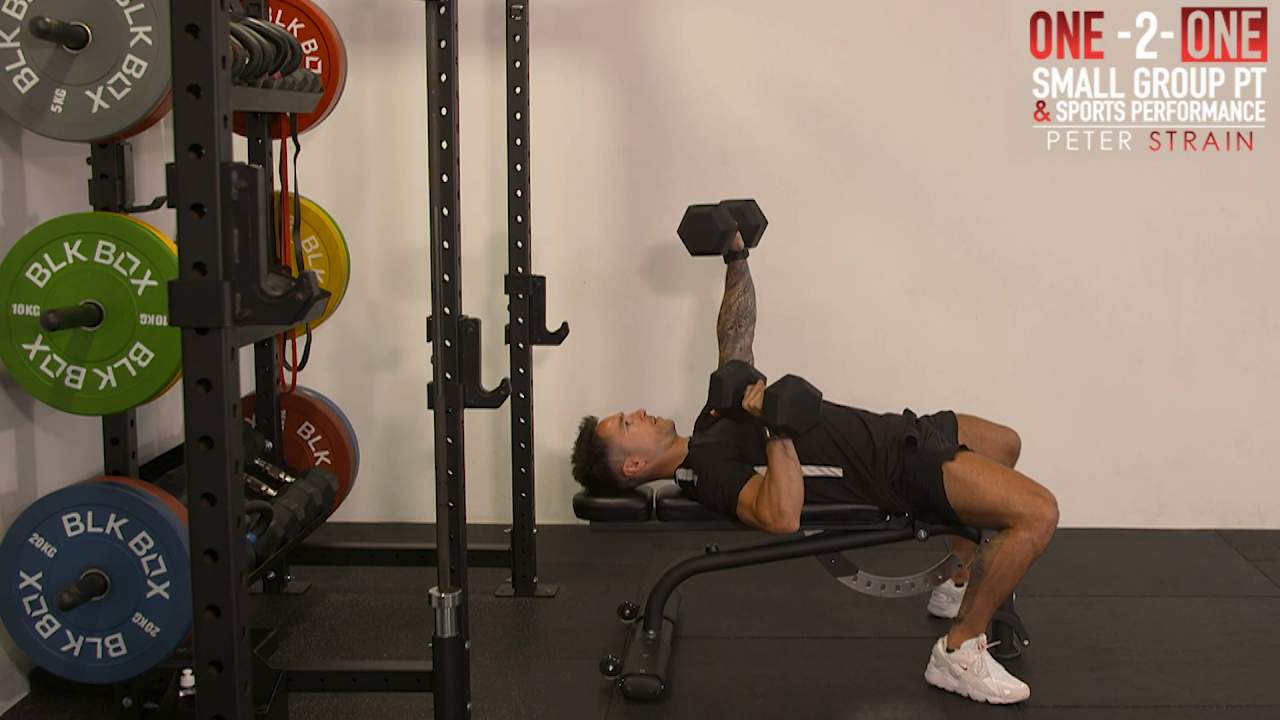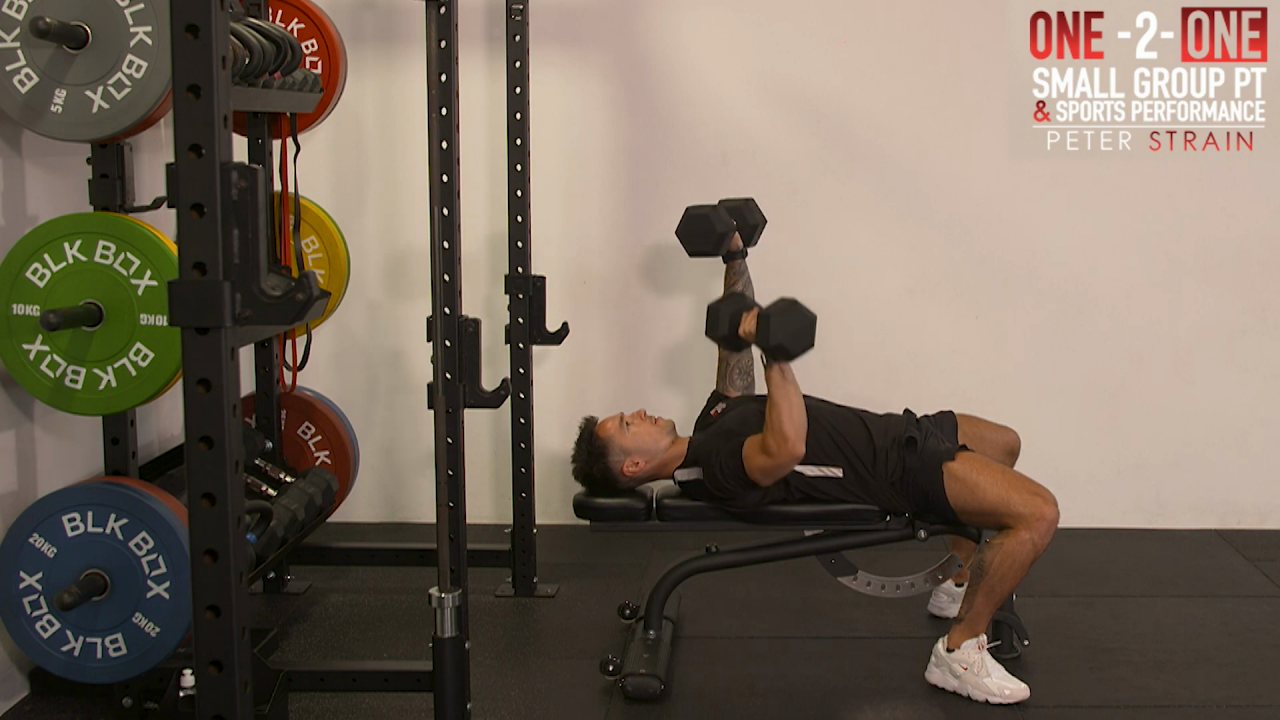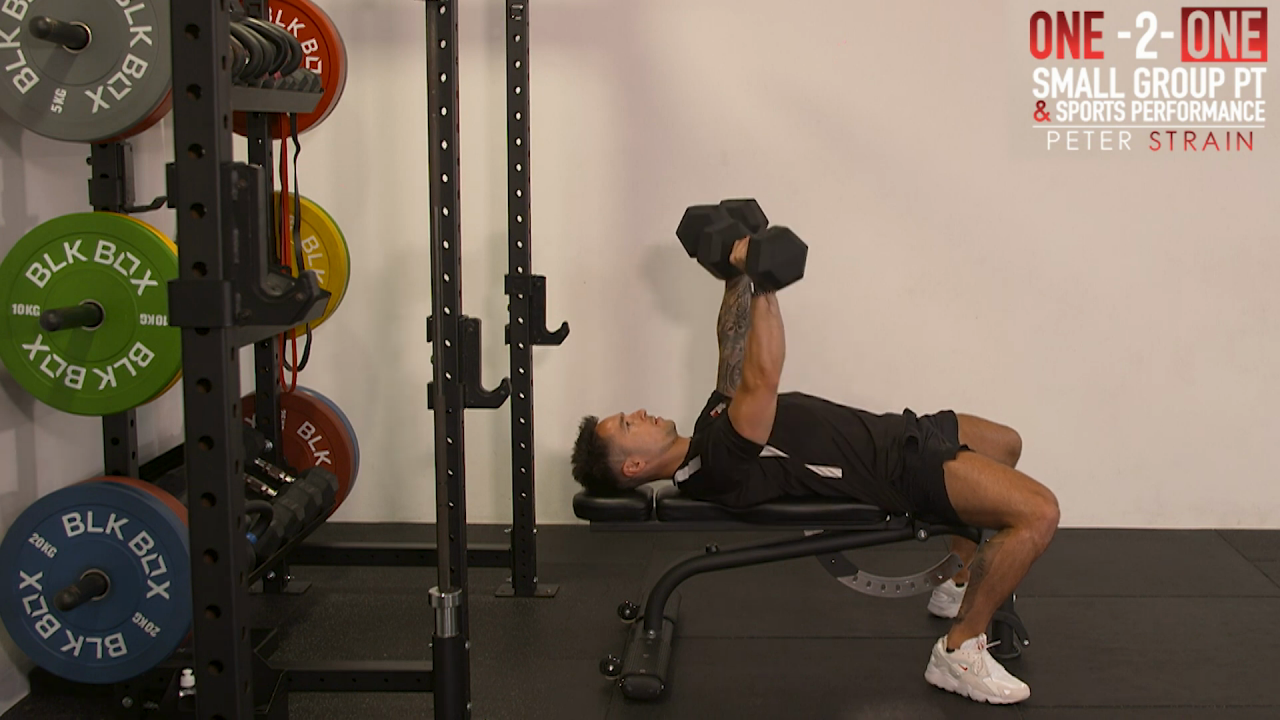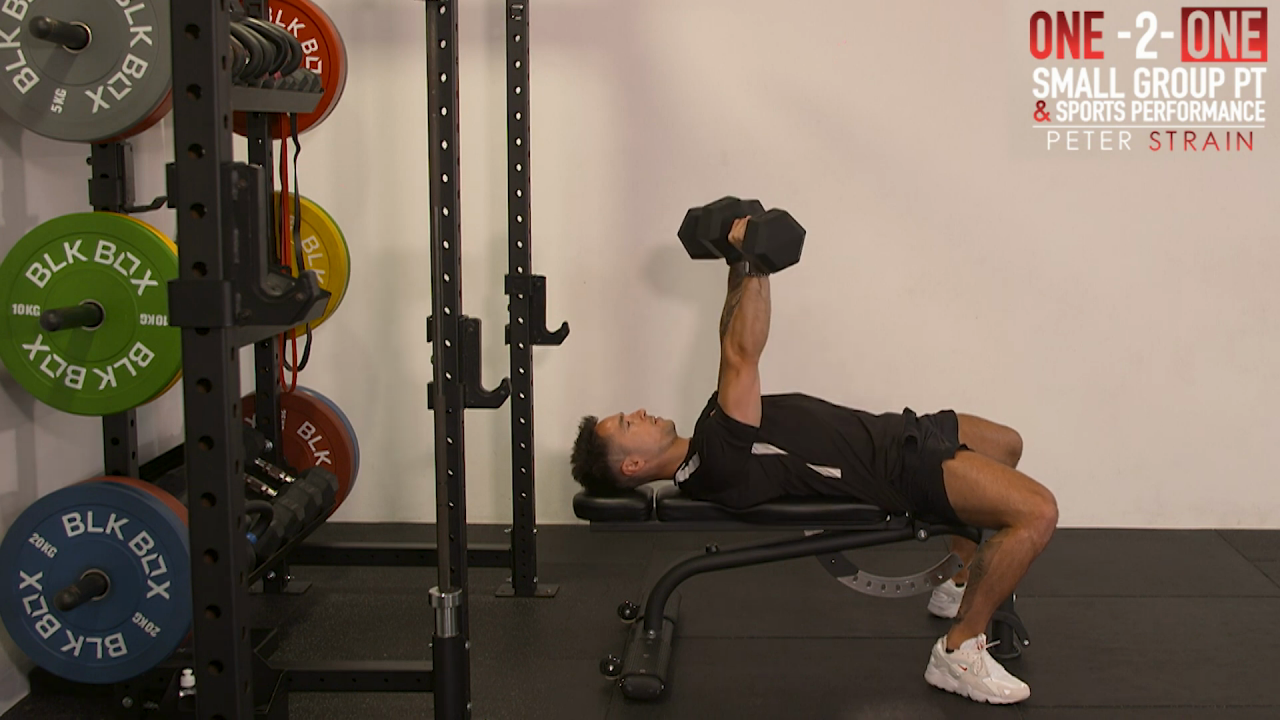
dt=0.4s
person 1, frame 1
left shoulder: (715, 422)
right shoulder: (709, 469)
left elbow: (735, 339)
right elbow: (783, 517)
left wrist: (736, 257)
right wrist: (775, 423)
right hip: (902, 471)
left knee: (1004, 445)
right knee: (1038, 513)
left ankle: (963, 586)
right ankle: (959, 653)
person 1, frame 2
left shoulder: (714, 422)
right shoulder: (710, 466)
left elbow: (737, 345)
right elbow: (789, 446)
left wrist: (735, 258)
right wrist: (774, 355)
right hip: (901, 470)
left knee: (1004, 443)
right knee: (1037, 512)
left ankle: (963, 586)
right ankle: (960, 653)
person 1, frame 3
left shoulder: (714, 422)
right shoulder: (713, 465)
left elbow: (734, 347)
right elbow: (764, 377)
left wrist: (739, 269)
right wrist: (763, 282)
right hip: (901, 469)
left knee: (1006, 444)
right knee: (1038, 512)
left ankle: (964, 587)
right ankle: (959, 653)
person 1, frame 4
left shoulder: (713, 426)
right shoulder: (714, 466)
left elbow: (734, 350)
right elbow: (742, 355)
left wrist: (740, 264)
right wrist: (757, 265)
right hip: (900, 469)
left knee: (1006, 445)
right knee: (1036, 511)
left ankle: (964, 586)
right ankle: (959, 654)
